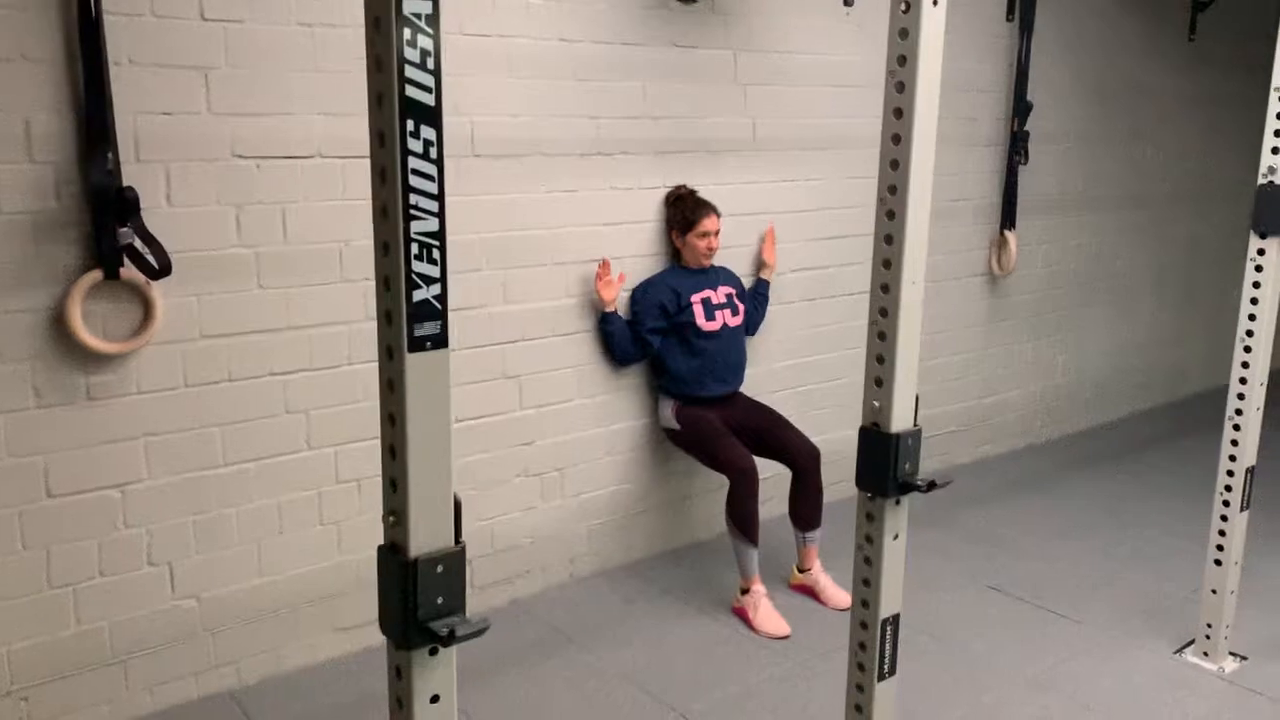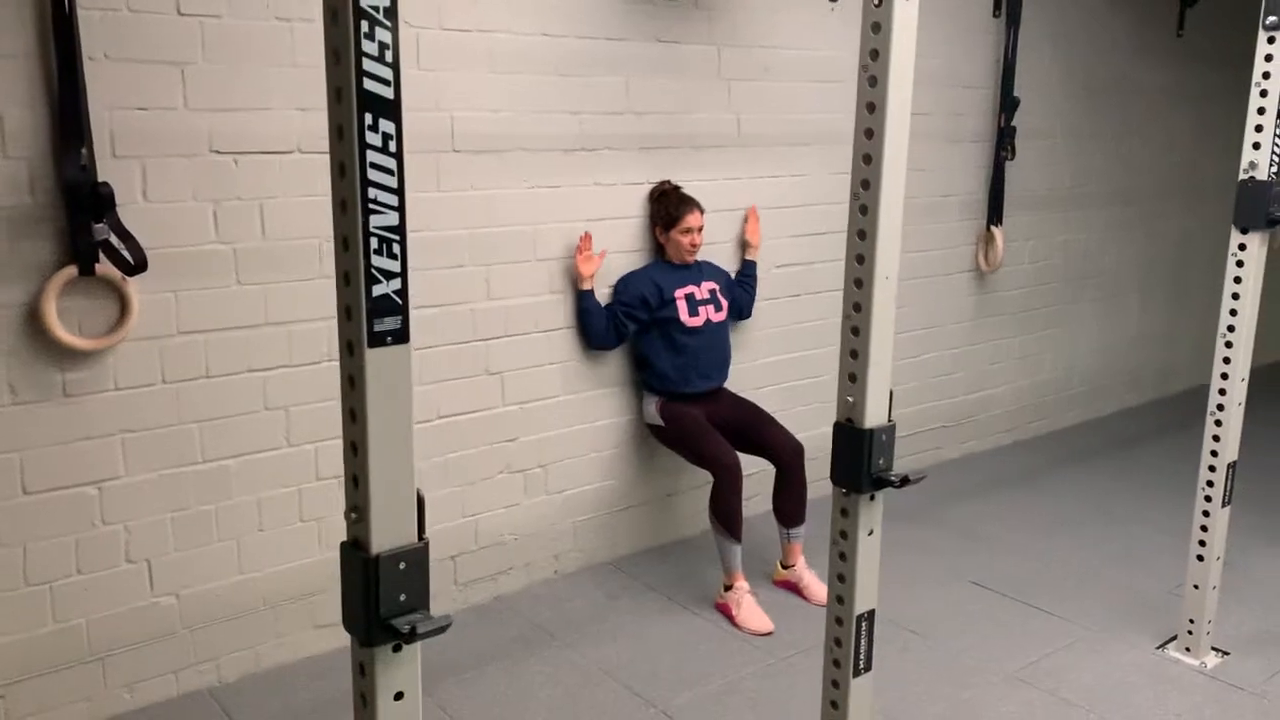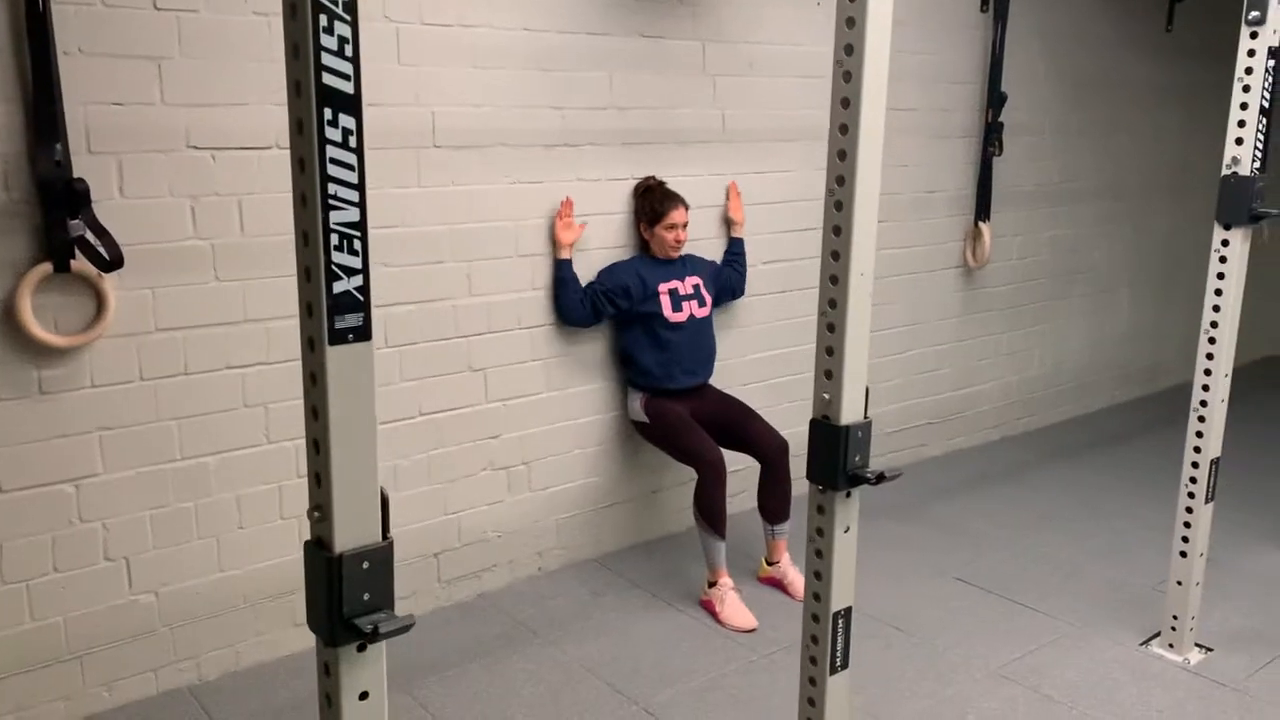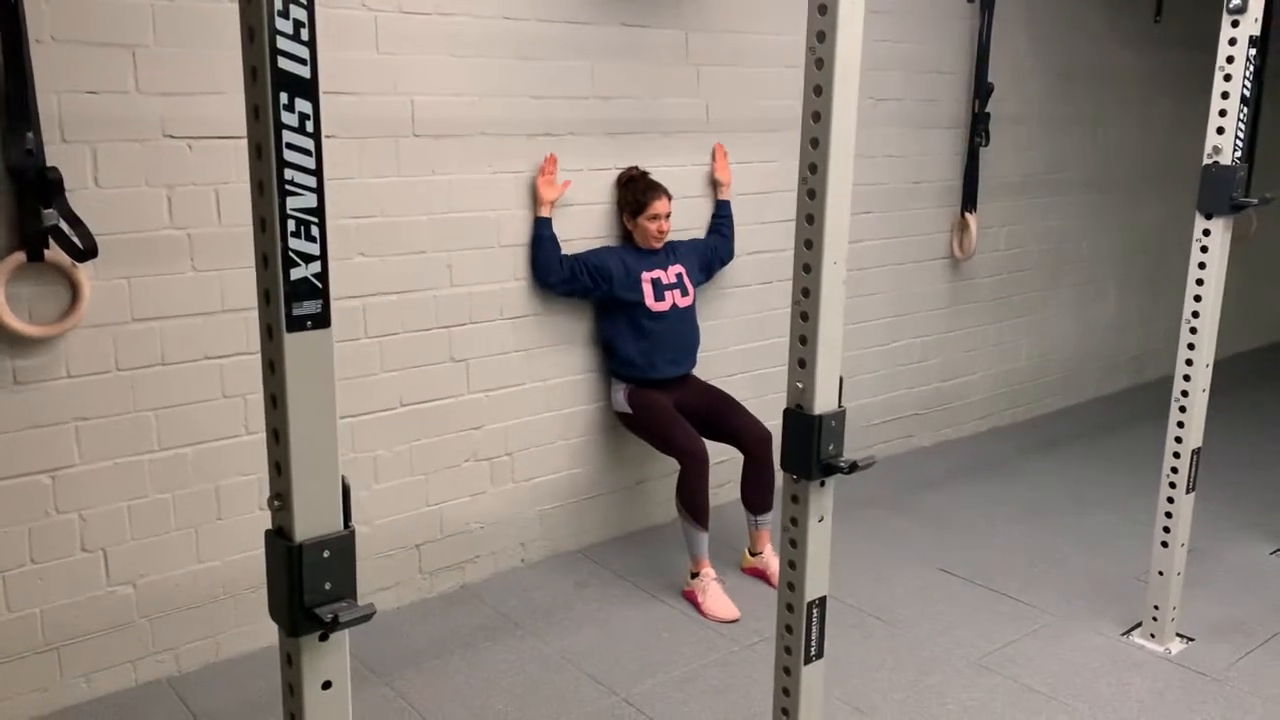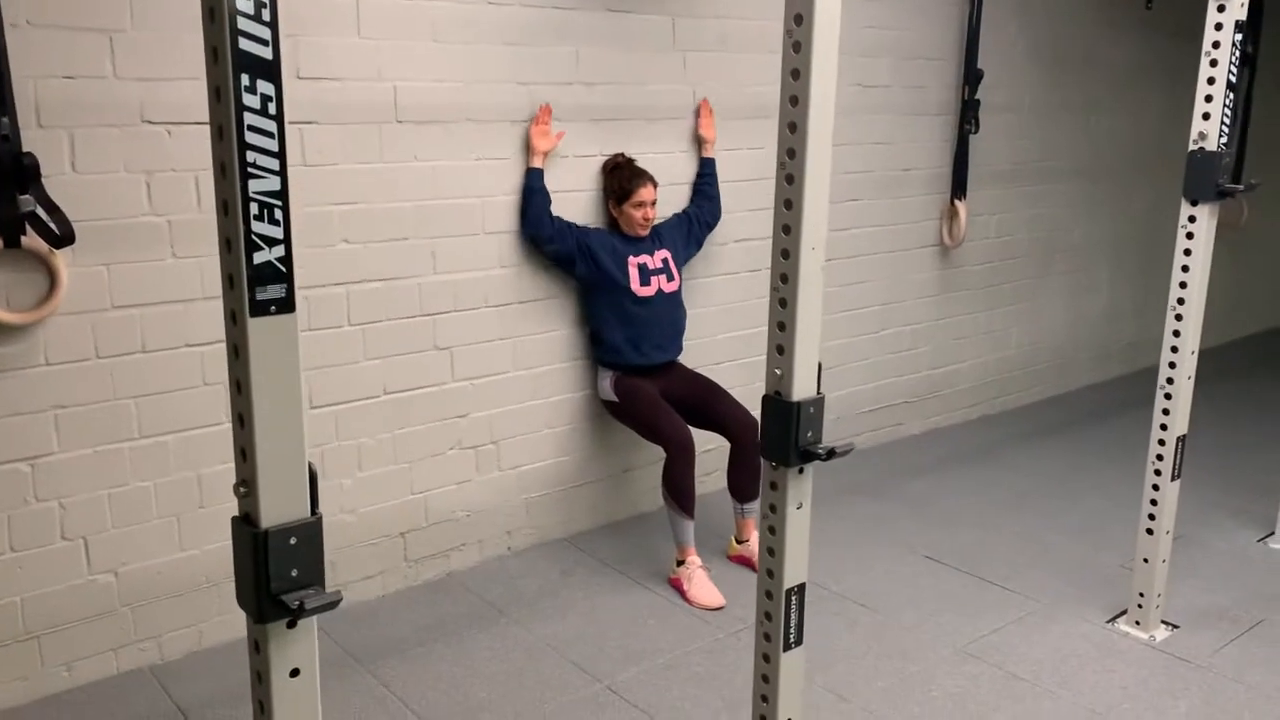
dt=0.4s
person 1, frame 1
left shoulder: (726, 279)
right shoulder: (660, 290)
left elbow: (748, 323)
right elbow: (628, 351)
left wrist: (766, 272)
right wrist: (609, 308)
left hip: (732, 400)
right hip: (686, 409)
left knee: (806, 455)
right knee: (743, 469)
left ankle: (808, 569)
right ankle: (751, 594)
person 1, frame 2
left shoulder: (712, 274)
right shoulder: (644, 284)
left elbow: (741, 306)
right elbow: (603, 335)
left wrist: (751, 252)
right wrist: (586, 285)
left hip: (717, 397)
right hip: (670, 406)
left knee: (790, 451)
right knee: (726, 466)
left ankle: (792, 565)
right ankle: (734, 590)
person 1, frame 3
left shoulder: (699, 268)
right shoulder: (627, 277)
left elbow: (734, 283)
right elbow: (575, 309)
left wrist: (736, 229)
right wrist: (564, 252)
left hip: (701, 392)
right hip: (654, 401)
left knee: (775, 447)
right knee: (711, 462)
left ankle: (776, 562)
right ankle: (718, 586)
person 1, frame 4
left shoulder: (684, 255)
right shoulder: (611, 264)
left elbow: (722, 247)
right elbow: (552, 273)
left wrist: (723, 192)
right wrist: (544, 210)
left hip: (686, 383)
right hip: (638, 392)
left knee: (758, 439)
right knee: (693, 453)
left ankle: (760, 552)
right ankle: (701, 577)
person 1, frame 5
left shoulder: (670, 238)
right shoulder: (595, 248)
left elbow: (707, 210)
right elbow: (540, 228)
left wrist: (706, 148)
right wrist: (537, 160)
left hip: (671, 371)
right hip: (623, 380)
left knee: (746, 427)
right knee: (679, 441)
left ankle: (746, 539)
right ankle: (687, 564)
